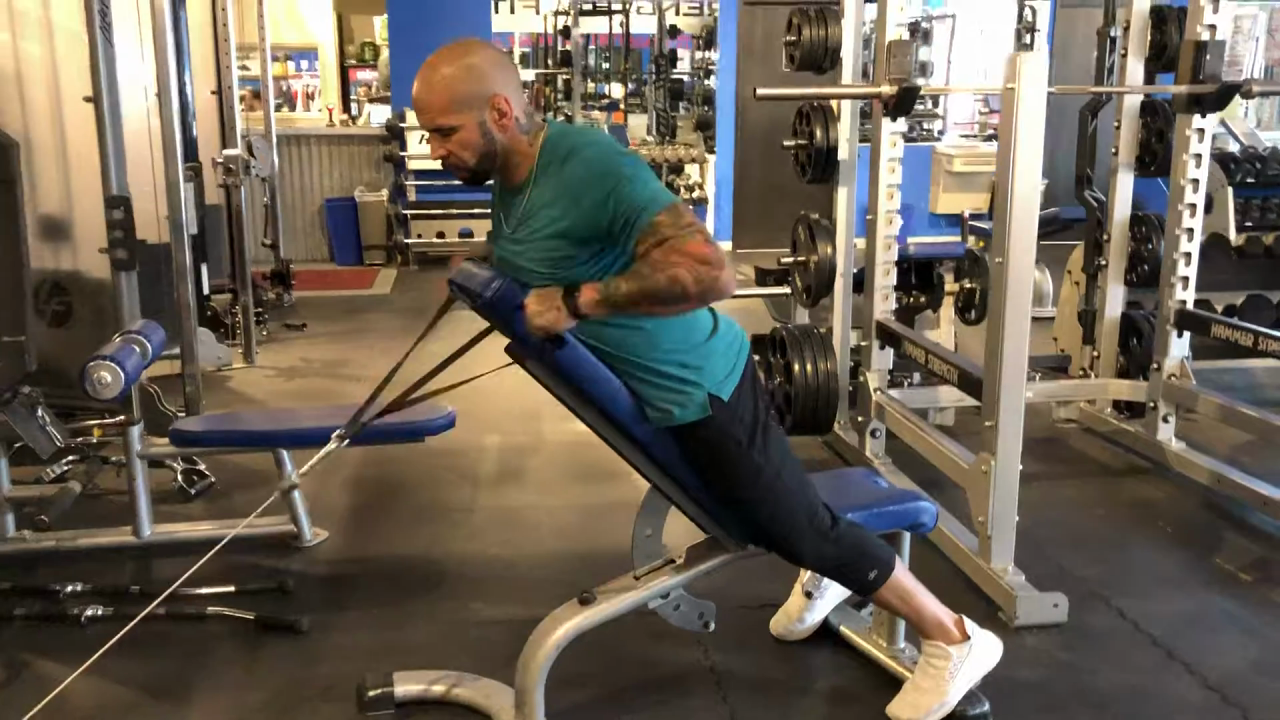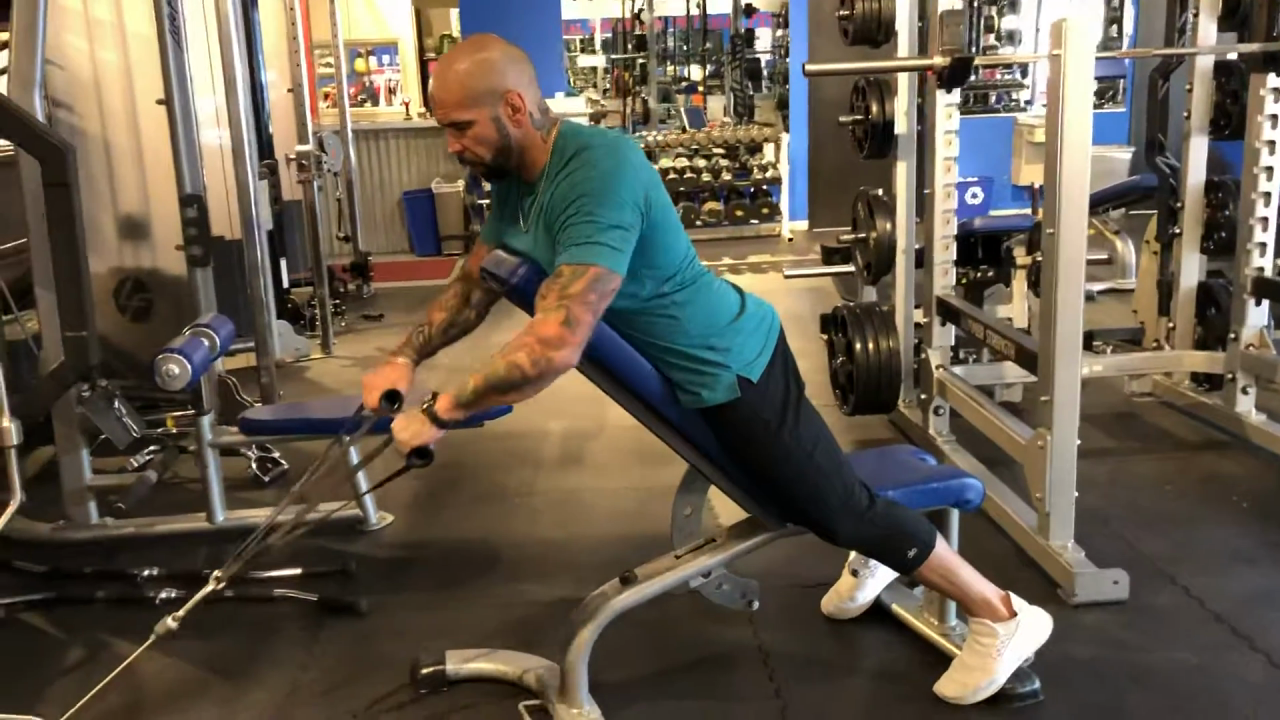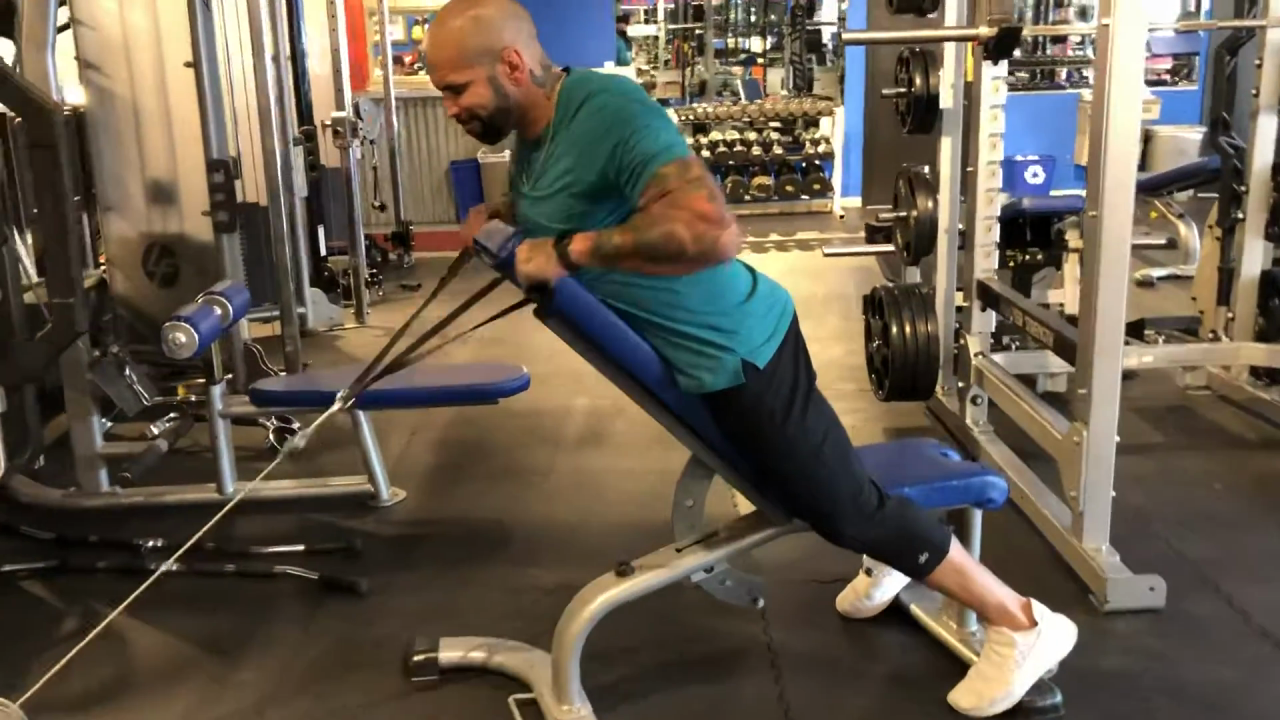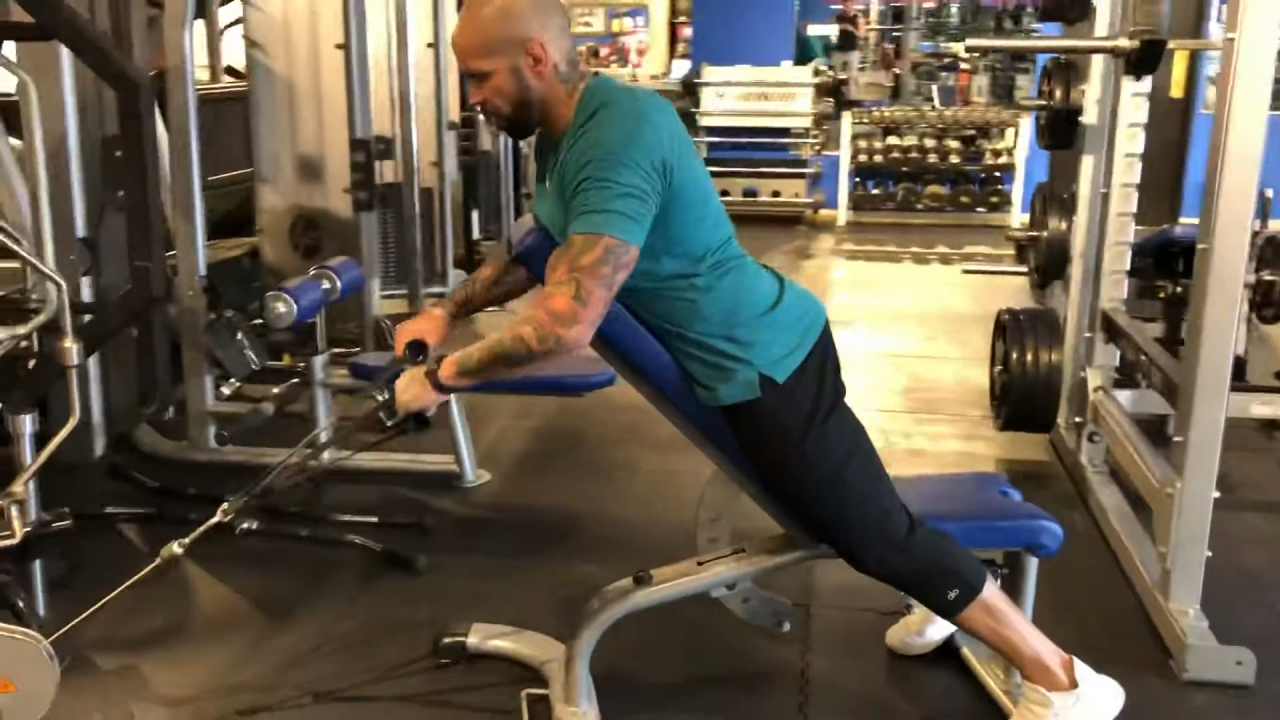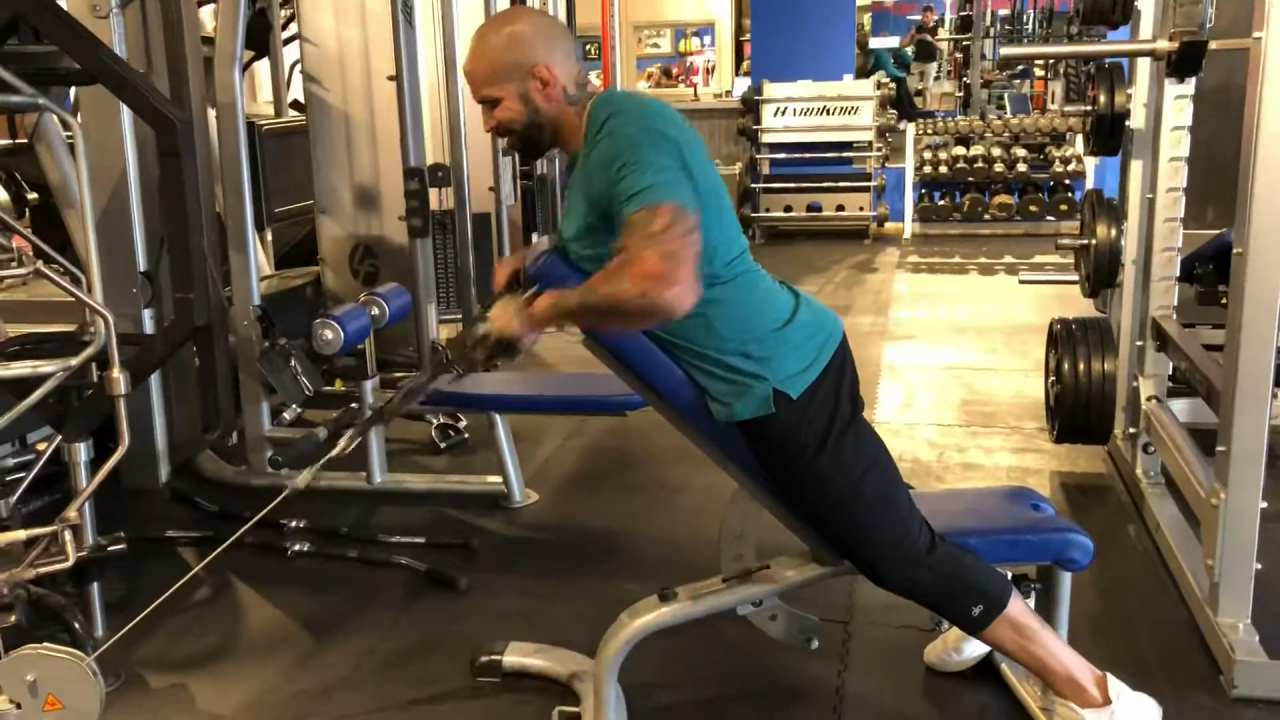
dt=1s
person 1, frame 1
left shoulder: (590, 166)
right shoulder: (509, 175)
left elbow: (709, 272)
left wrist: (574, 301)
left hip: (694, 384)
right hip: (649, 385)
left knee: (798, 524)
right knee: (769, 513)
left ankle: (955, 639)
right ankle: (825, 575)
person 1, frame 2
left shoulder: (598, 175)
right shoulder: (515, 177)
left elbow: (556, 343)
right elbow: (476, 282)
left wrist: (438, 413)
right wrist: (406, 356)
left hip: (728, 367)
right hip: (686, 367)
left knee: (834, 504)
right knee: (801, 491)
left ankle: (1003, 616)
right ankle: (872, 557)
person 1, frame 3
left shoulder: (608, 111)
right shoulder: (533, 131)
left elbow: (713, 233)
left wrist: (567, 251)
right wrist: (500, 218)
left hip: (732, 348)
right hip: (699, 348)
left knee: (844, 505)
left ankle: (1024, 625)
right ankle: (889, 558)
person 1, frame 4
left shoulder: (614, 139)
right shoulder: (563, 131)
left elbow: (568, 318)
right elbow: (539, 251)
left wrist: (444, 376)
right wrist: (448, 309)
left hip: (761, 363)
right hip: (752, 348)
left knee: (874, 533)
right ankle: (945, 594)
person 1, frame 5
left shoulder: (630, 135)
right shoulder: (594, 141)
left elbow: (665, 290)
right elbow: (610, 259)
left wrist: (537, 312)
left hip: (779, 382)
right hip: (783, 361)
left knee: (901, 552)
right knee: (886, 531)
right ankle: (993, 615)
